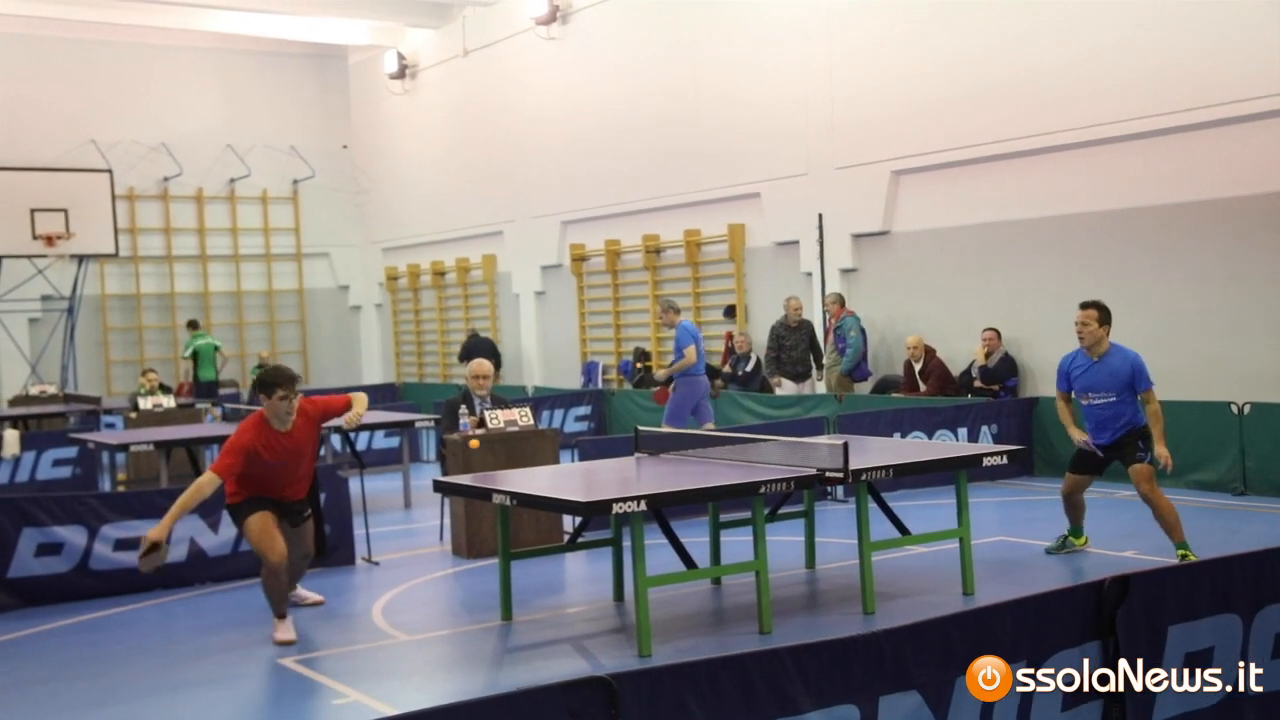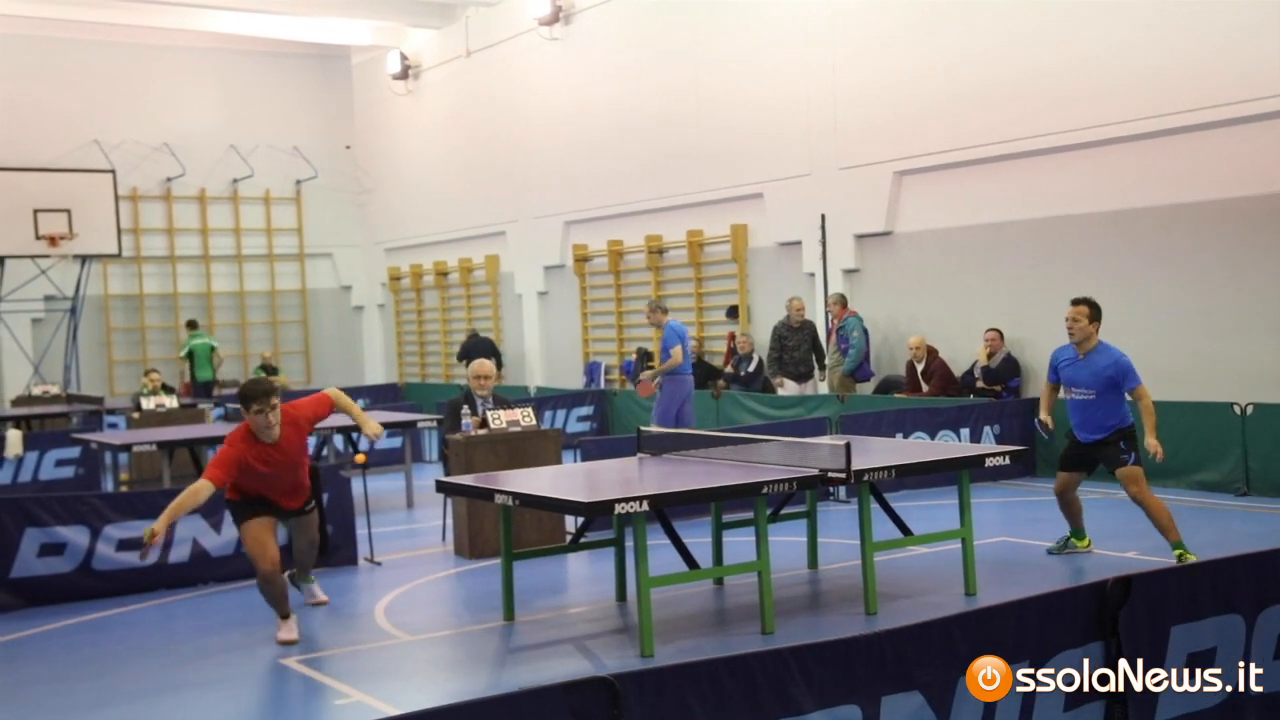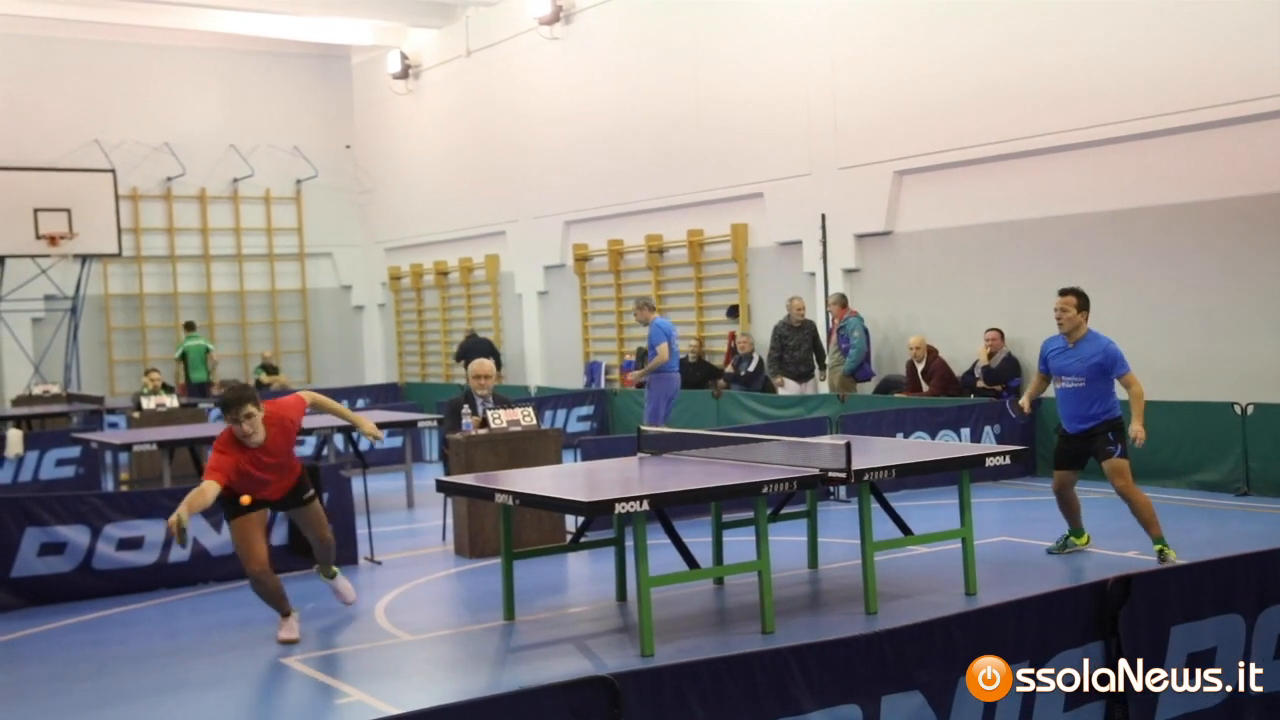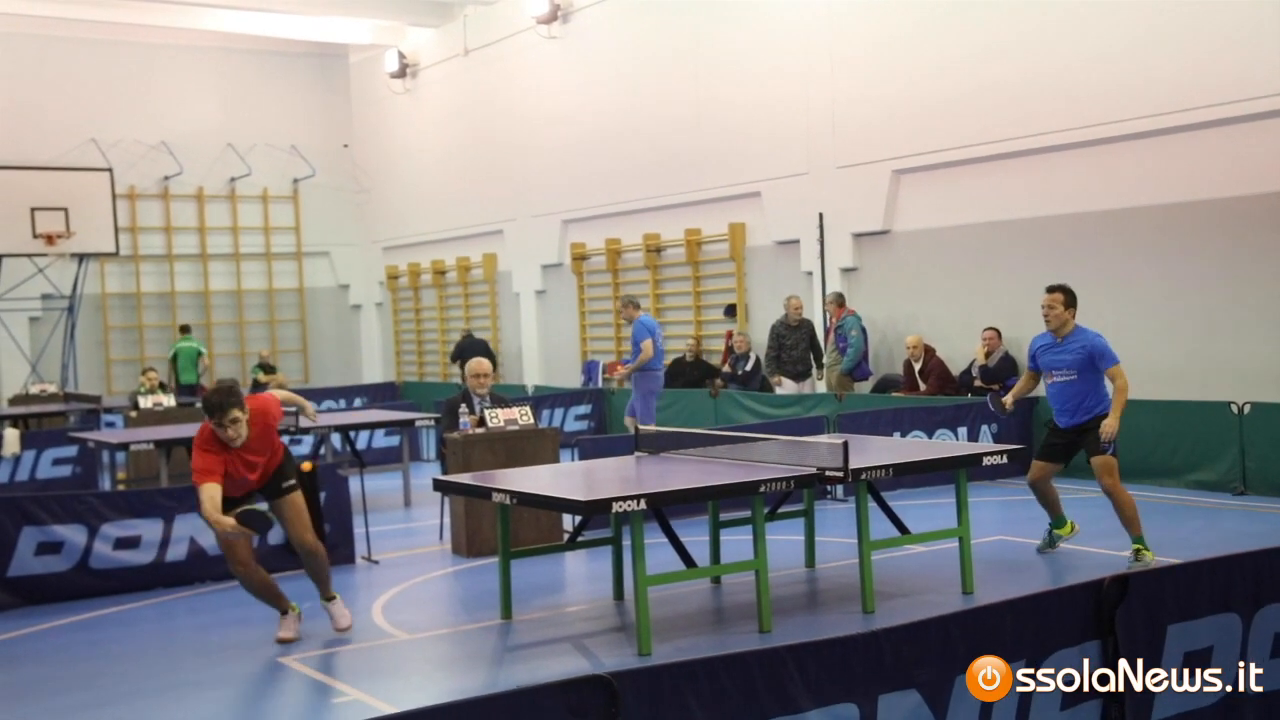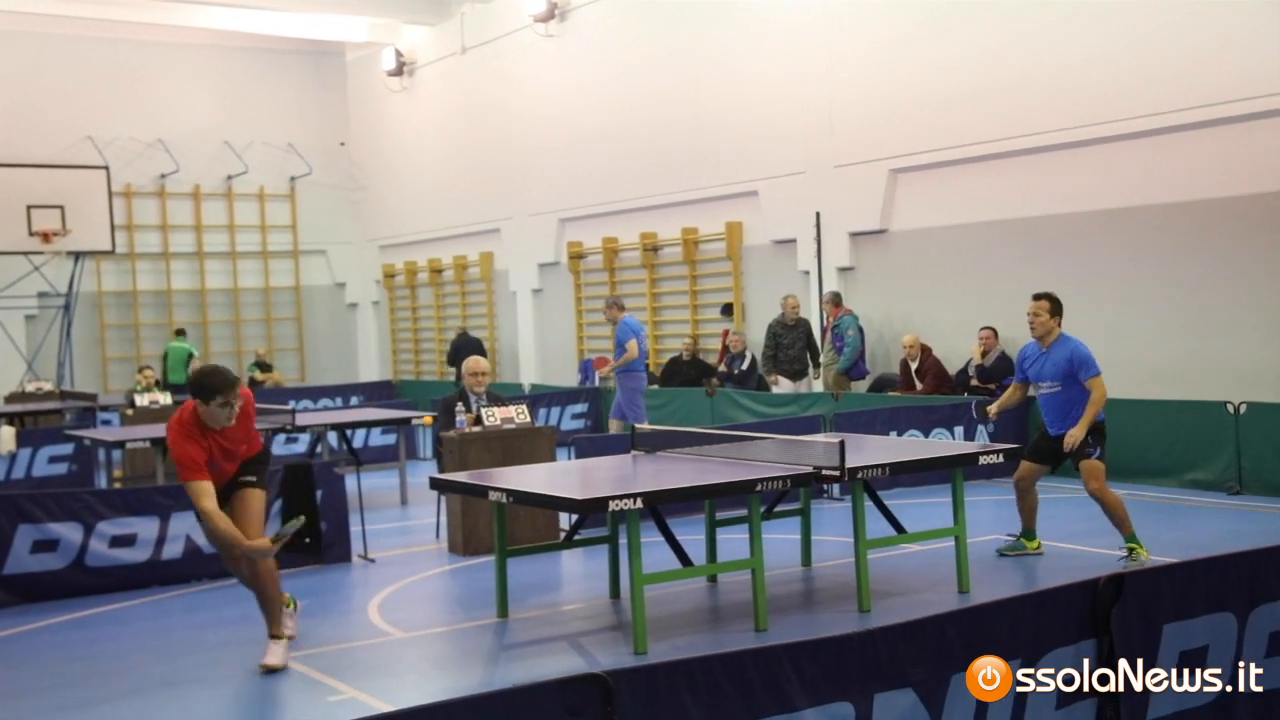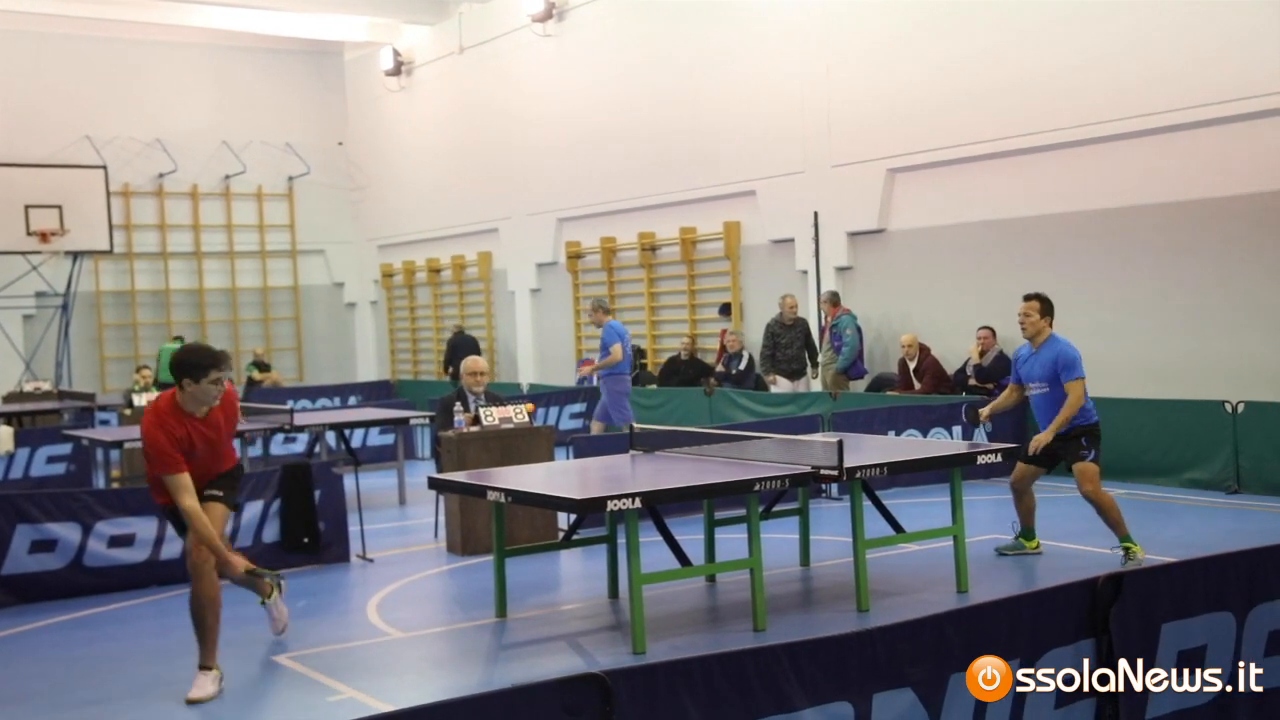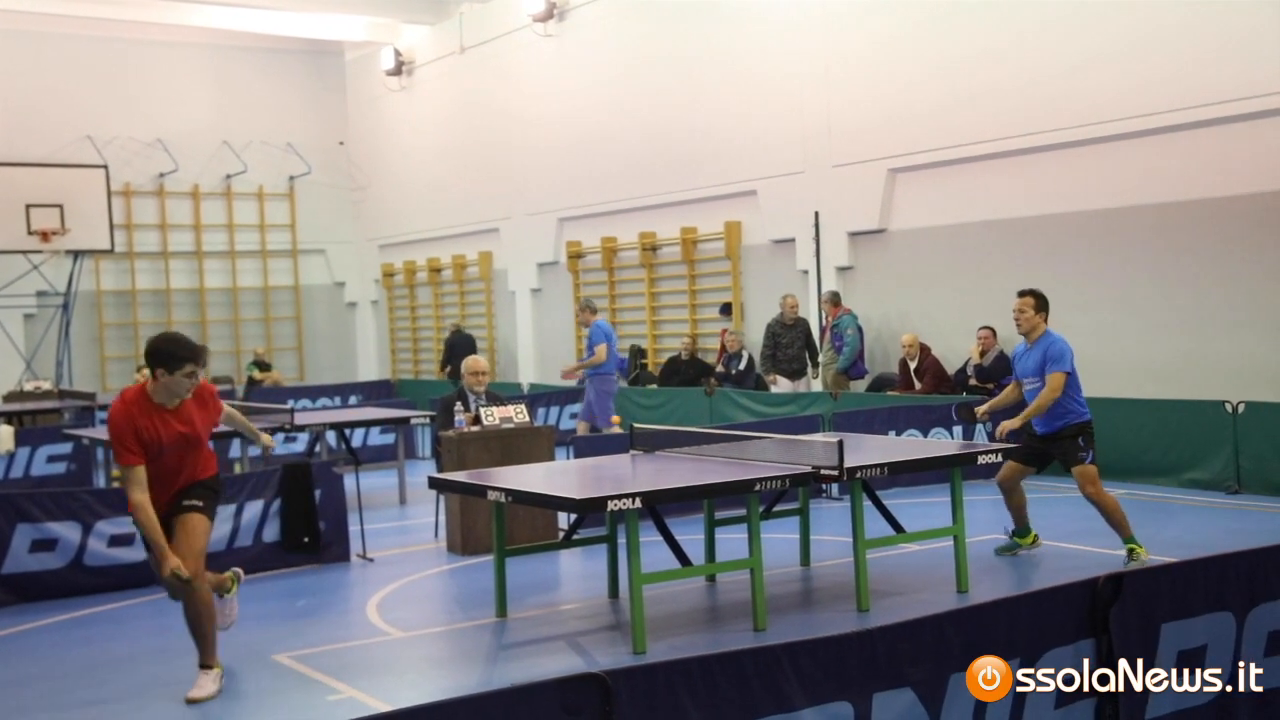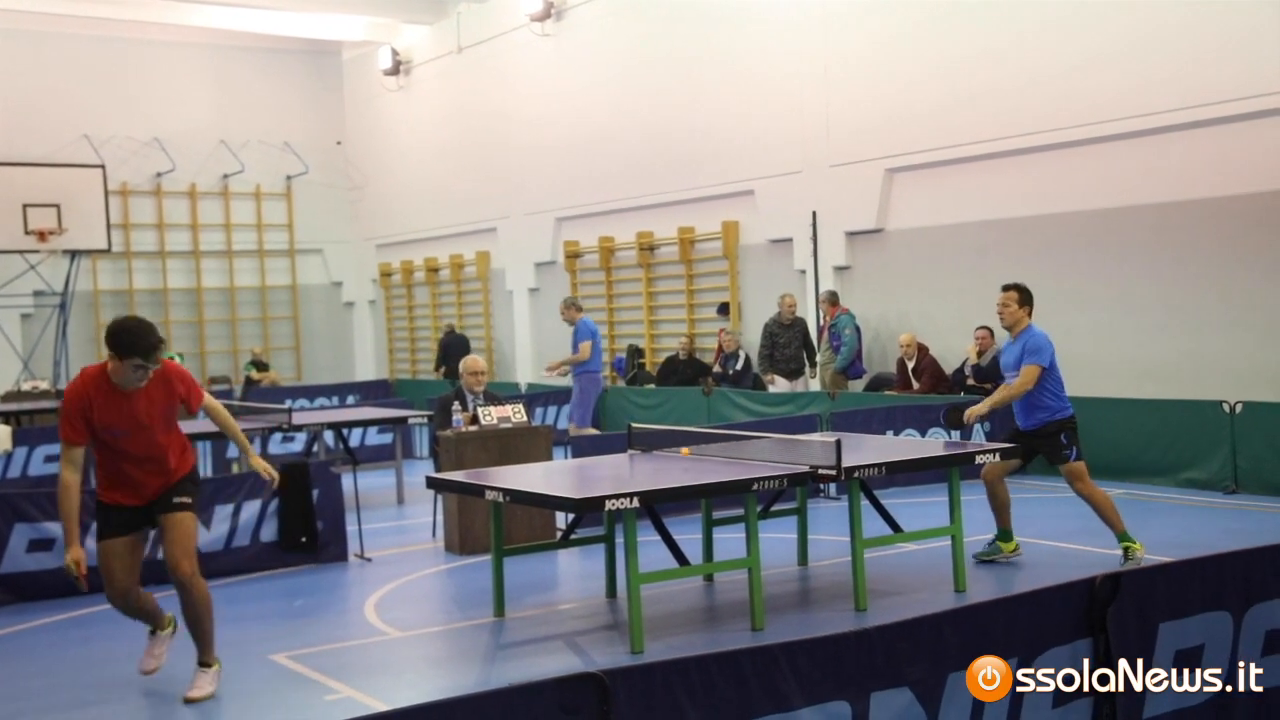
dt=0.1s
person 1, frame 1
left shoulder: (311, 410)
right shoulder: (247, 437)
left elbow: (359, 397)
right elbow: (208, 482)
left wrist: (356, 412)
right wrist: (165, 525)
left hip: (297, 493)
right hip: (251, 498)
left knee: (304, 553)
right knee: (276, 558)
left ankle: (290, 589)
right ankle: (280, 615)
person 1, frame 2
left shoulder: (299, 414)
right shoulder: (235, 449)
left elbow: (334, 395)
right elbow: (200, 490)
left wrist: (365, 421)
right wrist: (163, 522)
left hip: (298, 492)
right hip: (252, 501)
left knee: (308, 548)
right knee: (269, 566)
left ankle: (301, 579)
right ankle: (285, 616)
person 1, frame 3
left shoulder: (280, 412)
right shoulder: (225, 451)
left elbow: (308, 397)
right elbow: (206, 490)
left wrist: (359, 421)
right wrist: (182, 513)
left hip: (289, 481)
right hip: (243, 495)
left knee: (324, 540)
right knee: (257, 568)
left ankle: (328, 572)
right ankle: (287, 614)
person 1, frame 4
left shoulder: (260, 409)
right shoulder: (206, 452)
left elbow: (276, 396)
right elbow: (208, 505)
left wrist: (303, 404)
right wrist: (219, 523)
left hip: (274, 468)
right hip: (233, 490)
left knee: (306, 543)
right knee: (240, 566)
left ankle: (329, 598)
right ankle: (287, 610)
person 1, frame 5
left shoulder: (240, 400)
right shoulder: (183, 438)
right elbow: (208, 508)
right wrist: (246, 546)
left hip: (248, 462)
right hip: (205, 484)
left knee: (255, 547)
right knee: (235, 558)
left ankle: (278, 634)
right ankle: (282, 603)
person 1, frame 6
left shoulder: (222, 395)
right shoulder: (159, 424)
right elbow: (185, 500)
right wrist: (226, 555)
left hip: (220, 475)
right hip: (180, 495)
left knee: (201, 569)
right knee: (210, 567)
left ankle: (209, 667)
right ankle: (267, 590)
person 1, frame 7
left shoulder: (202, 393)
right shoulder: (125, 415)
left elbow: (224, 414)
right elbow: (137, 493)
left wrist: (256, 435)
right wrist: (164, 554)
left hip: (198, 484)
right hip: (152, 499)
left knee: (188, 575)
right knee: (178, 584)
left ankle: (210, 666)
right ankle: (226, 582)
person 1, frame 8
left shoulder: (170, 374)
right shoulder: (82, 393)
left elbow: (211, 408)
right elbow: (71, 472)
left wrist: (251, 454)
right wrist: (72, 542)
left hip: (174, 480)
right hip: (119, 496)
left knee: (184, 573)
right knee: (120, 595)
left ankle: (208, 663)
right ankle: (161, 625)
person 2, frame 1
left shoulder: (1130, 361)
right shoulder: (1069, 363)
left elbow: (1151, 404)
right elbow: (1062, 401)
left wrist: (1160, 444)
right wrist: (1072, 430)
left hip: (1130, 435)
right hip: (1092, 439)
left knee: (1148, 491)
right knee: (1069, 491)
left ankle: (1184, 552)
right ankle: (1075, 537)
person 2, frame 2
left shoulder: (1115, 360)
right shoulder: (1059, 356)
left elbow: (1142, 399)
right elbow: (1050, 388)
left wrist: (1150, 437)
right wrist: (1045, 411)
left hip: (1117, 436)
right hip: (1081, 438)
left knee: (1138, 493)
right knee: (1063, 490)
left ankle: (1182, 552)
right ankle: (1078, 537)
person 2, frame 3
left shoulder: (1104, 348)
right shoulder: (1049, 347)
left elbow: (1133, 386)
right elbow: (1043, 379)
left wrist: (1137, 422)
right wrist: (1027, 397)
left hip: (1104, 428)
right hip: (1070, 430)
left knee: (1124, 487)
right knee: (1061, 488)
left ankle: (1162, 548)
right ankle: (1078, 536)
person 2, frame 4
left shoulder: (1092, 342)
right shoulder: (1039, 344)
left elbow: (1120, 381)
right elbow: (1030, 379)
left wrist: (1114, 416)
right wrist: (1012, 395)
left hip: (1095, 425)
right hip: (1061, 426)
left knee: (1110, 483)
right knee: (1036, 479)
left ankle: (1140, 547)
right ankle: (1061, 525)
person 2, frame 5
left shoulder: (1076, 351)
right shoulder: (1026, 353)
left elbow: (1099, 392)
right elbow: (1018, 389)
left wrist: (1082, 427)
right wrist: (997, 405)
left hip: (1083, 431)
right hip: (1052, 431)
left knee: (1096, 487)
right knee: (1022, 479)
left ankle: (1134, 546)
right ankle: (1029, 539)
person 2, frame 6
left shoulder: (1064, 352)
right shoulder: (1021, 355)
left elbow: (1077, 397)
right elbow: (1014, 392)
left wrist: (1051, 432)
right wrist: (989, 409)
left hip: (1080, 430)
right hip: (1045, 433)
left knee: (1089, 488)
right knee: (1019, 481)
left ankle: (1129, 545)
right ankle: (1029, 539)
person 2, frame 7
left shoulder: (1056, 346)
right shoulder: (1019, 352)
left elbow: (1053, 390)
right elbow: (1017, 389)
left wrist: (1018, 420)
right wrist: (988, 407)
left hip: (1072, 429)
right hip: (1039, 431)
left knee: (1092, 490)
right knee: (1006, 479)
left ankle: (1133, 546)
right ankle: (1024, 535)
person 2, frame 8
left shoulder: (1036, 340)
right shoulder: (1010, 344)
left elbow: (1026, 384)
left wrist: (984, 405)
right wrist: (985, 410)
left hip: (1055, 425)
right hip: (1025, 428)
left knee: (1082, 486)
right knee: (990, 475)
left ankle: (1128, 544)
right ankle: (1005, 542)
